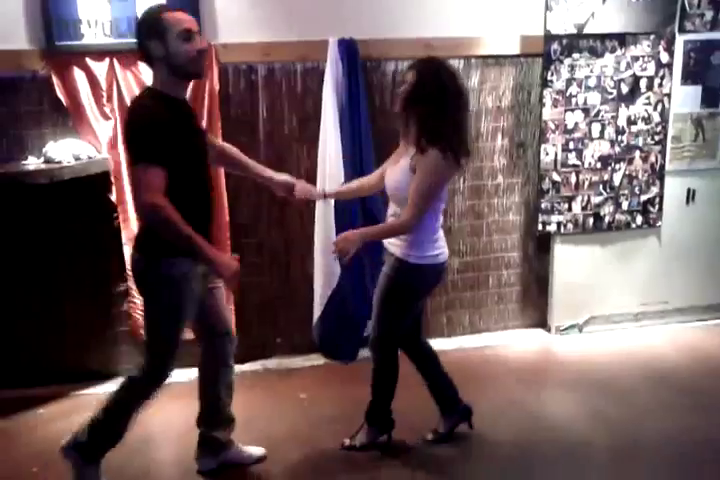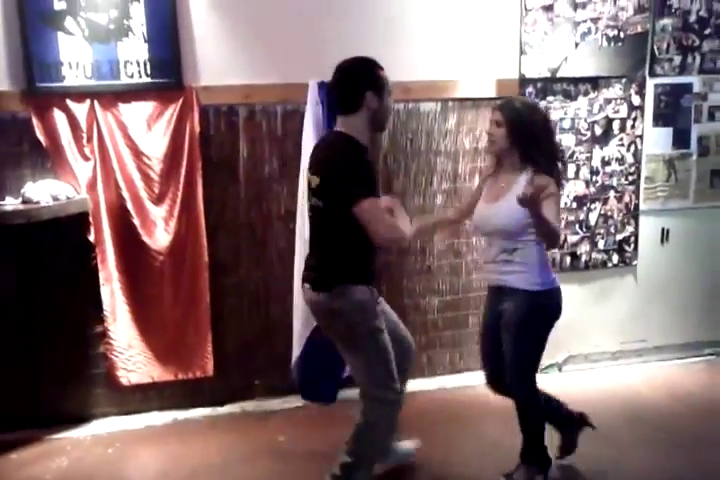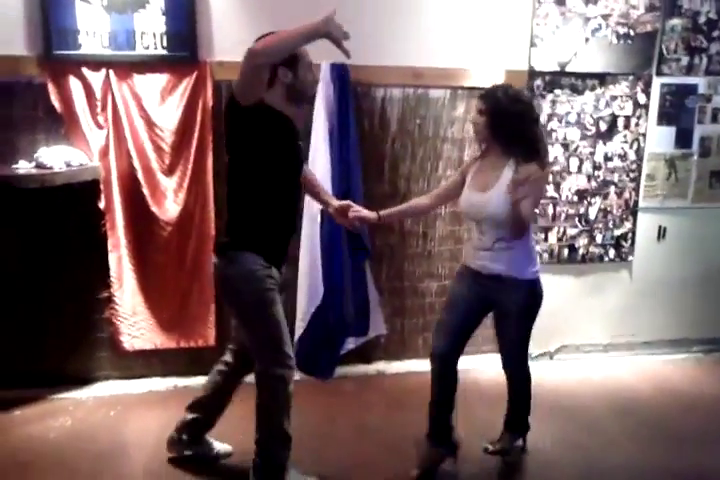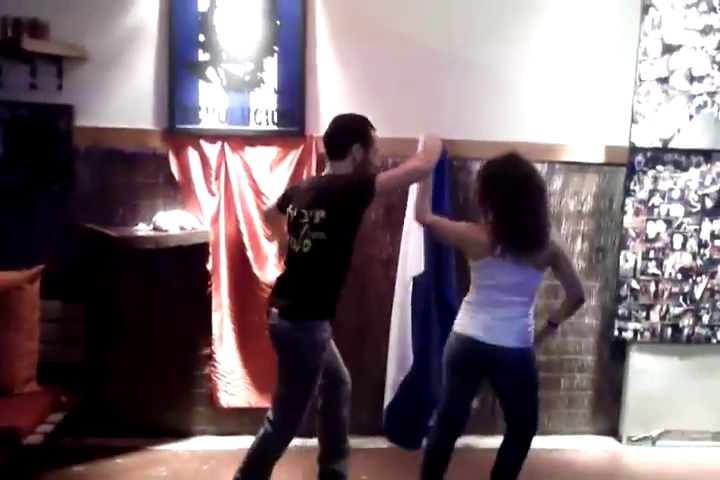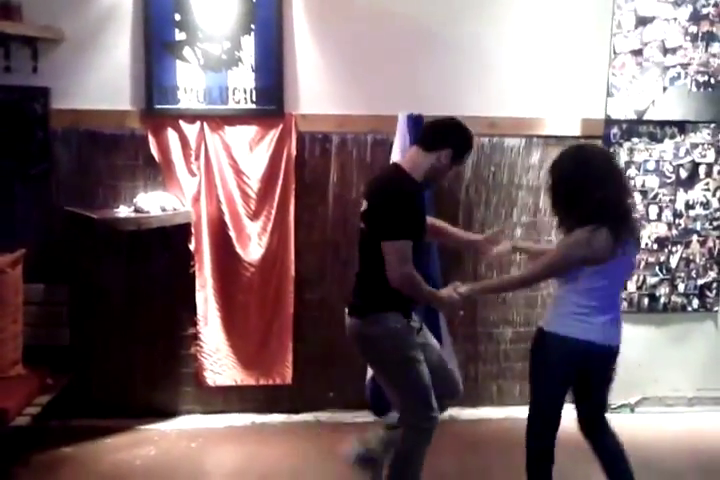
dt=1s
person 1, frame 1
left shoulder: (180, 108)
right shoulder: (148, 114)
left elbow: (215, 148)
right elbow: (153, 203)
left wrist: (270, 177)
right wrist: (213, 255)
left hip: (191, 257)
right hip: (167, 261)
left knee: (222, 343)
right knee: (158, 366)
person 1, frame 2
left shoulder: (331, 147)
right shoulder: (350, 157)
right elbow: (384, 235)
left wrist: (379, 203)
right wrist: (404, 226)
left hip: (328, 284)
right hip: (340, 292)
left knee: (401, 349)
right knee: (383, 389)
person 1, frame 3
left shoulder: (287, 127)
right shoulder: (247, 115)
left elbow: (299, 172)
right elbow: (257, 55)
left wrist: (329, 202)
right wrist: (318, 28)
left hip: (262, 262)
right hip: (245, 262)
left knee: (242, 356)
right knee: (277, 367)
left ankle: (188, 434)
person 1, frame 4
left shoulder: (302, 188)
right shoulder: (347, 189)
left elbow: (271, 215)
right elbow: (415, 169)
right wrist: (431, 144)
left hip: (292, 313)
right hip: (303, 323)
left knee: (338, 387)
right knee: (285, 418)
person 1, frame 5
left shoulder: (394, 183)
right shoulder: (398, 191)
left elbow: (426, 227)
right elbow: (398, 274)
left wrist: (477, 242)
right wrist: (438, 297)
left hip: (393, 316)
right hip: (380, 320)
left knee: (447, 385)
right knee: (422, 416)
person 2, frame 1
left shoulder: (434, 153)
right shoulder: (412, 141)
left elbow: (409, 220)
right elbow: (376, 181)
left wrist: (358, 236)
right wrist: (324, 192)
left hip: (415, 261)
right hip: (406, 257)
left knee: (382, 341)
right knee: (407, 338)
left ankle: (377, 423)
right ankle: (454, 409)
person 2, frame 2
left shoulder: (541, 180)
right shoulder: (490, 180)
left elbow: (552, 240)
right elbow: (457, 214)
left wrist: (533, 209)
right wrist: (413, 227)
left hip: (532, 295)
right hip: (499, 294)
left knee: (518, 380)
right knee: (498, 379)
right ankle: (565, 419)
person 2, frame 3
left shoulder: (528, 170)
right shoulder: (473, 166)
left elbow: (519, 228)
right elbow: (430, 201)
left wrist: (518, 199)
right wrist: (377, 216)
left hip: (517, 282)
right hip: (473, 275)
left knee: (513, 361)
right knee: (442, 353)
left ankle: (515, 428)
right ankle: (440, 440)
person 2, frame 4
left shoulder: (475, 238)
right shoulder: (545, 243)
left elbow: (424, 217)
right elbow: (577, 295)
right wrist: (552, 323)
left hip: (464, 342)
right hip: (513, 349)
left knee: (446, 425)
right knee: (521, 431)
person 2, frame 5
left shoulder: (587, 237)
right shoulder: (624, 229)
left elbow: (527, 279)
left wrist: (468, 290)
right wrist: (517, 246)
left hip: (562, 341)
right hip: (605, 344)
left knee: (542, 425)
right knee: (594, 421)
